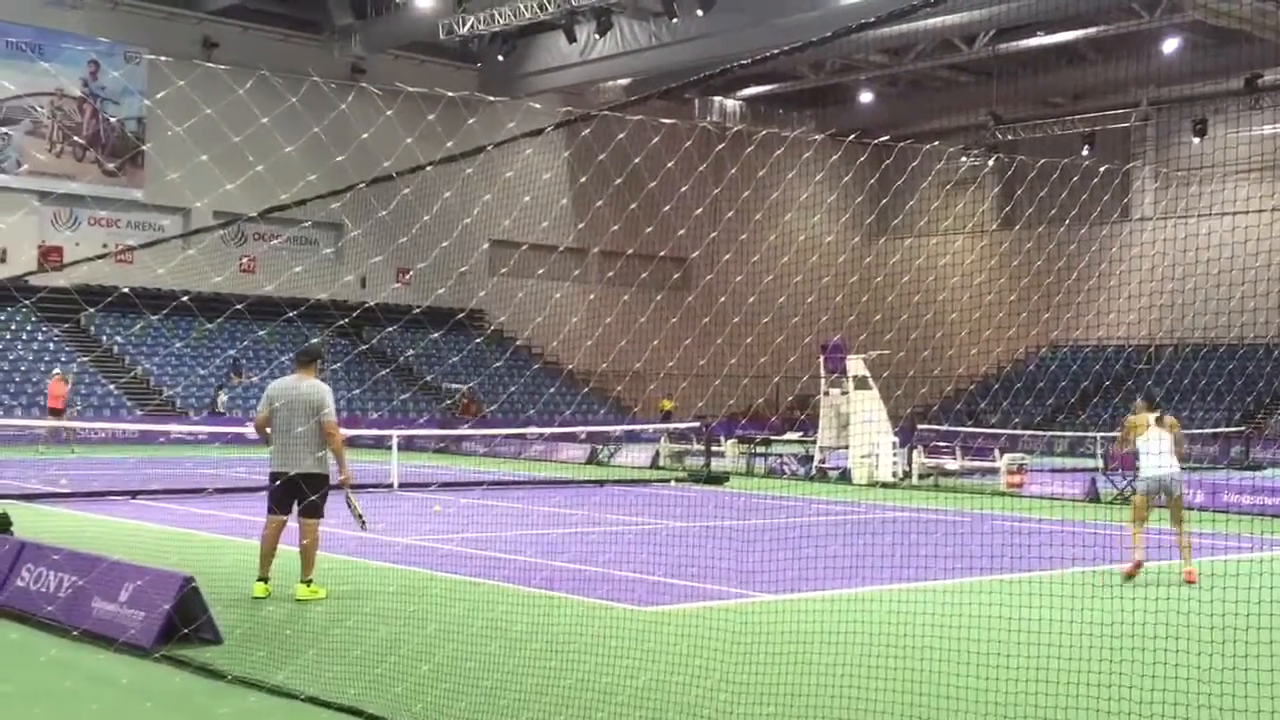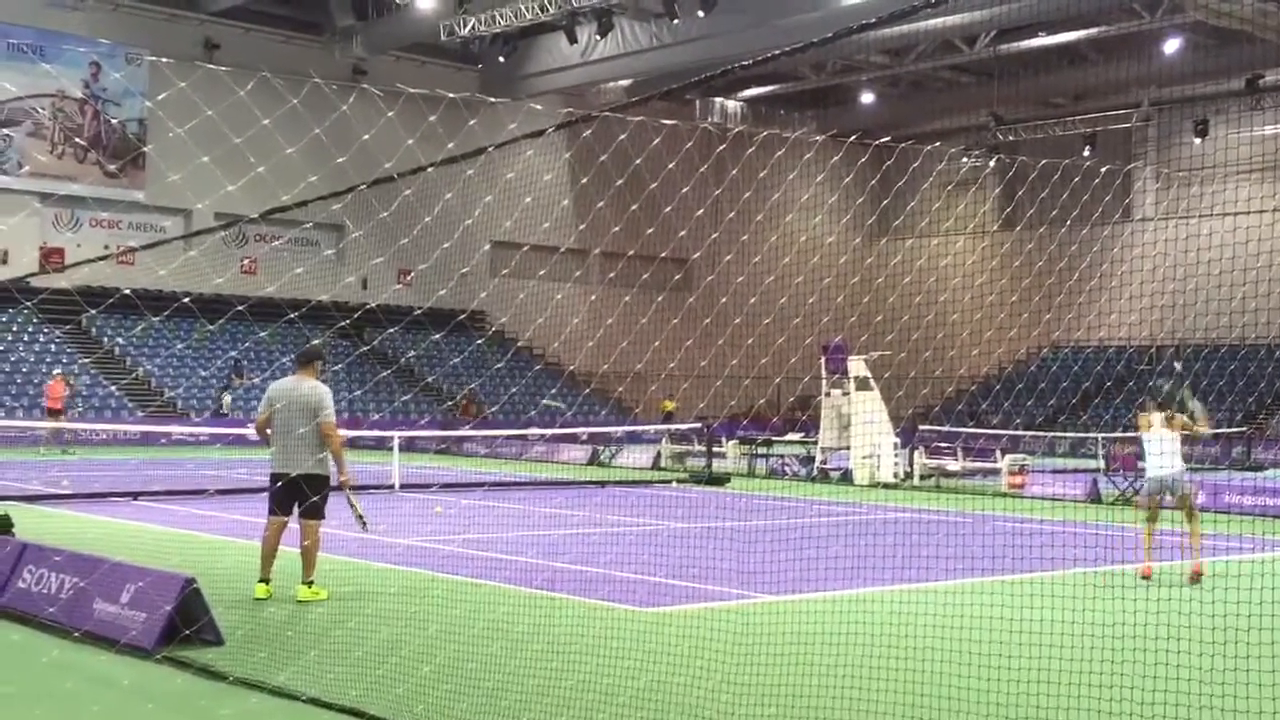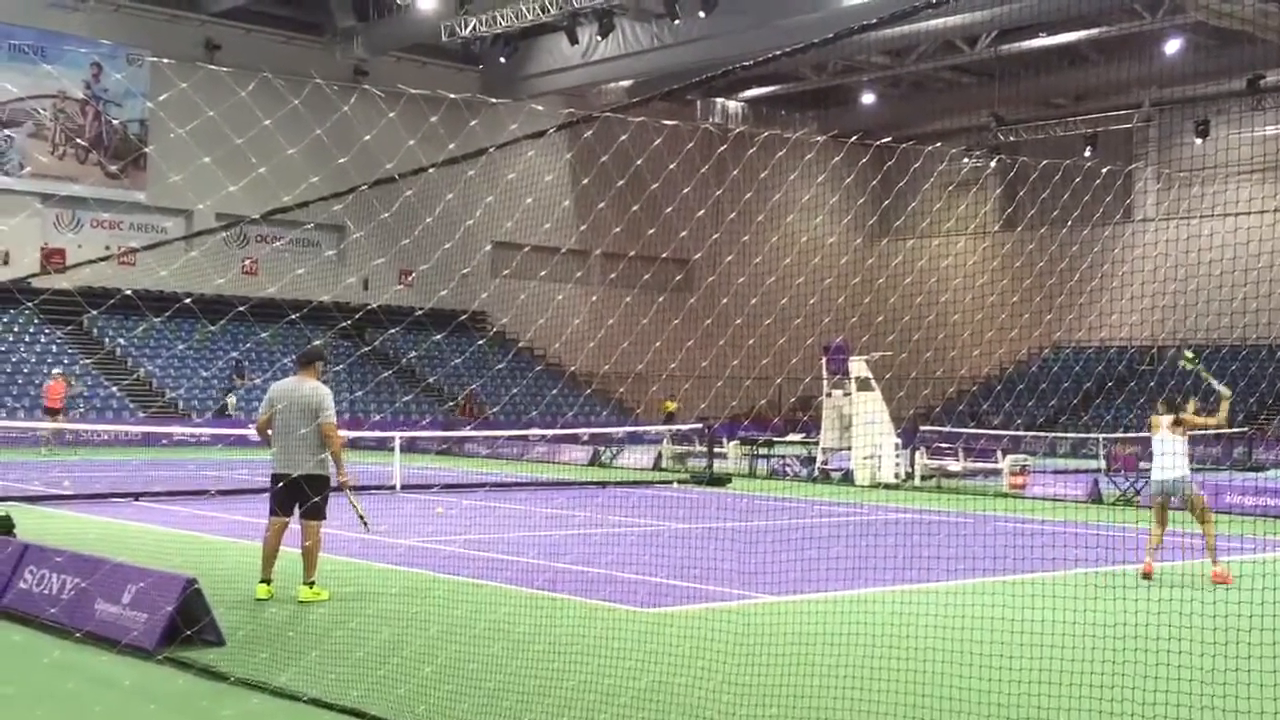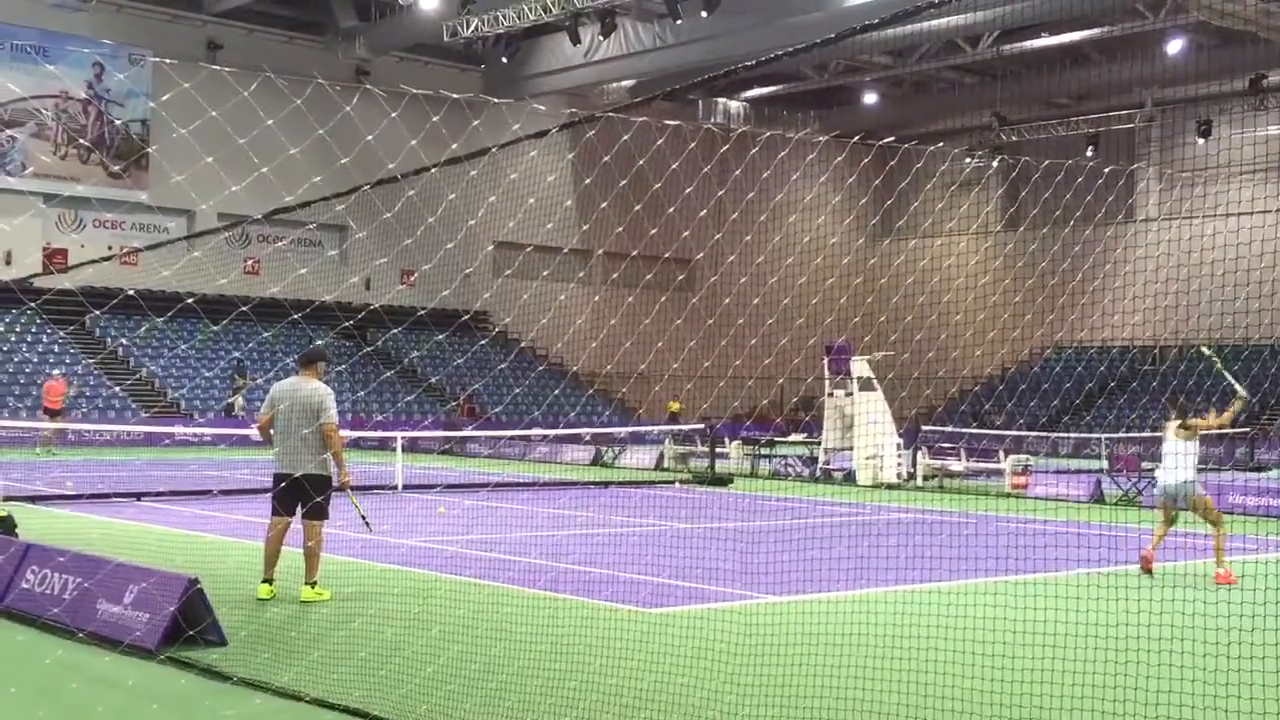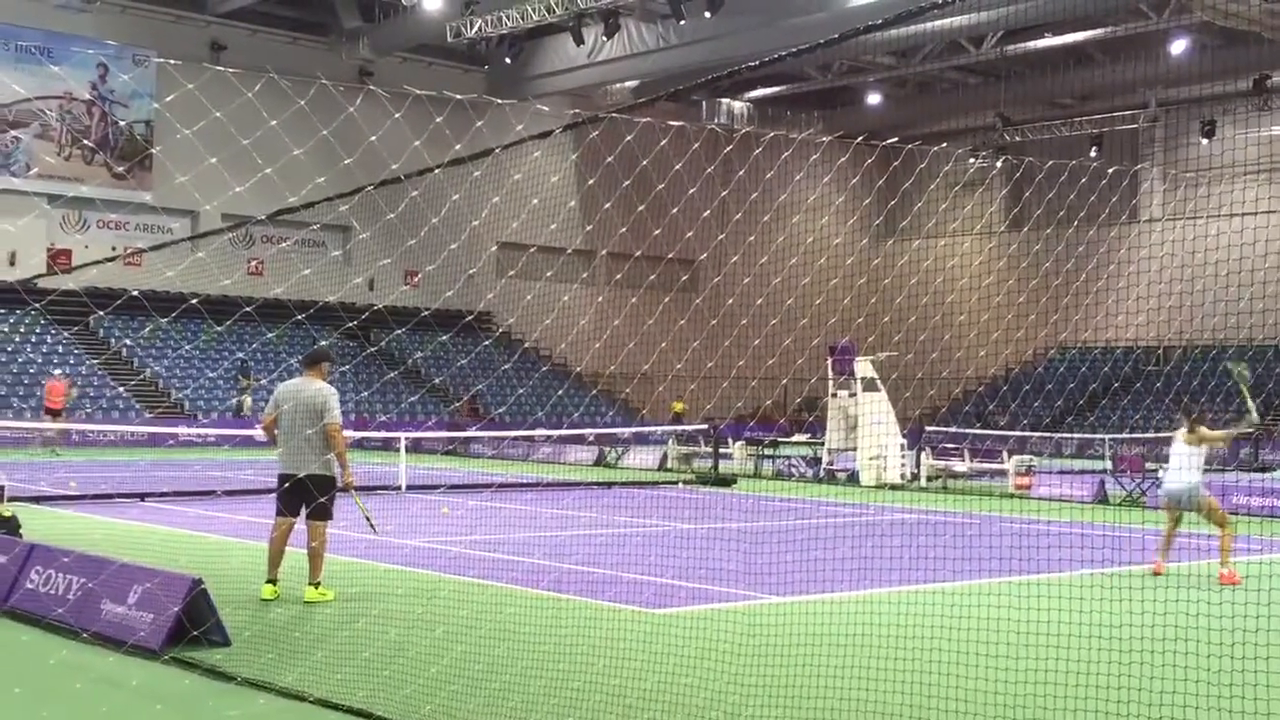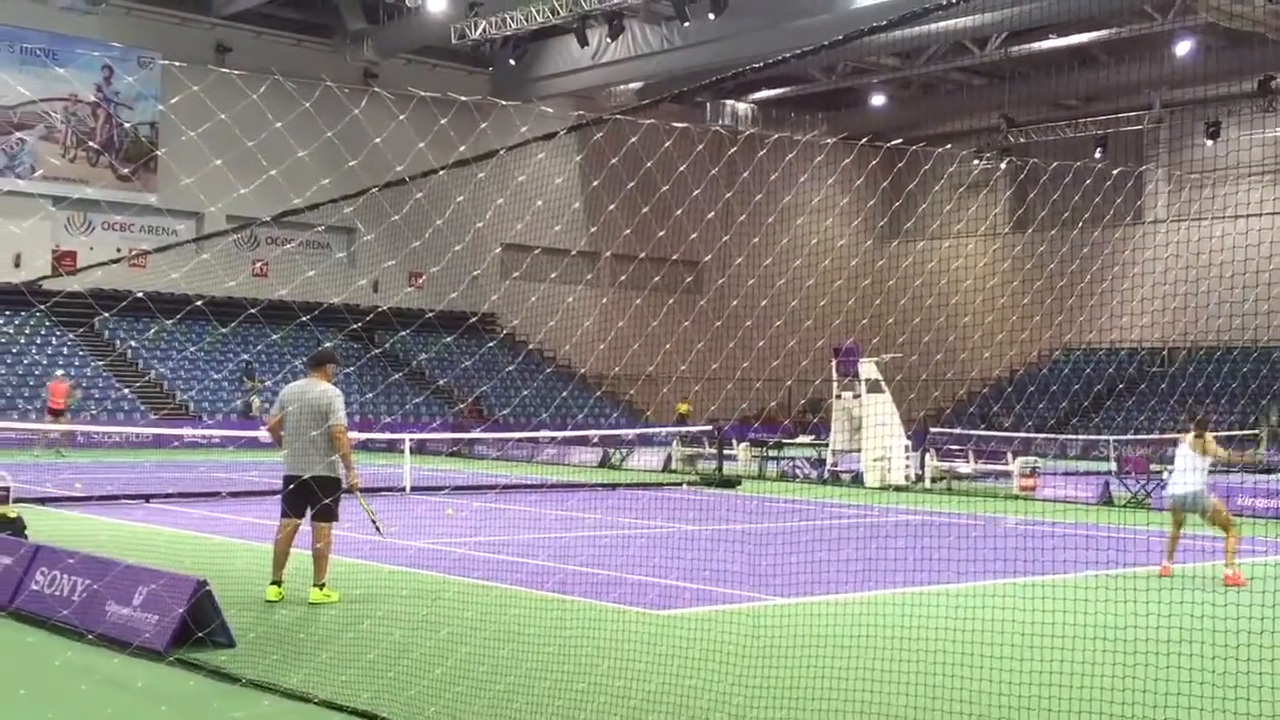
dt=0.1s
person 1, frame 1
left shoulder: (275, 386)
right shoulder: (321, 390)
left elbow: (259, 423)
right elbow: (331, 431)
right wrist: (343, 467)
left hip: (280, 466)
right hip: (313, 468)
left knee: (274, 521)
right knee: (309, 525)
left ankle: (262, 581)
right ankle: (305, 584)
person 1, frame 2
left shoulder: (275, 387)
right shoulder: (320, 391)
left elbow: (259, 424)
right elbow: (329, 432)
right wrist: (341, 468)
left hip: (281, 467)
right hip: (313, 469)
left knee: (275, 522)
right knee: (310, 526)
left ankle: (263, 583)
right ankle: (307, 586)
person 1, frame 3
left shoulder: (276, 388)
right shoulder: (321, 391)
left elbow: (260, 425)
right elbow: (329, 432)
right wrist: (340, 469)
left hip: (281, 468)
right hip: (314, 469)
left knee: (276, 523)
right knee: (311, 526)
left ankle: (265, 583)
right ankle: (308, 586)
person 1, frame 4
left shoulder: (278, 388)
right shoulder: (323, 391)
left elbow: (262, 424)
right elbow: (330, 433)
right wrist: (341, 469)
left hip: (284, 467)
right hip: (316, 469)
left knee: (278, 523)
right knee: (313, 526)
left ankle: (266, 583)
right ankle: (310, 586)
person 1, frame 5
left shoulder: (283, 389)
right shoulder: (327, 392)
left elbow: (267, 425)
right elbow: (334, 433)
right wrist: (345, 469)
left hip: (288, 468)
right hip: (320, 470)
left knee: (282, 523)
right knee: (317, 527)
left ankle: (271, 583)
right ankle: (314, 586)
person 1, frame 6
left shoulder: (288, 390)
right shoulder: (331, 393)
left elbow: (272, 426)
right elbow: (338, 434)
right wrist: (350, 470)
left hip: (293, 469)
right hip: (325, 471)
left knee: (287, 525)
right knee: (322, 529)
left ankle: (275, 584)
right ankle: (318, 588)
person 2, frame 1
left shoulder: (1132, 421)
right shoulder: (1169, 420)
left elbow: (1121, 447)
right elbow: (1182, 448)
left hip: (1147, 477)
right hip: (1172, 475)
left knee: (1138, 523)
right knee: (1179, 524)
left ankle: (1137, 557)
right ankle: (1189, 569)
person 2, frame 2
left shoulder: (1143, 419)
right shoulder: (1178, 418)
right elbow: (1204, 432)
right wrist: (1202, 423)
left hip: (1153, 477)
right hip: (1177, 475)
left knee: (1150, 521)
right knee: (1192, 520)
left ankle: (1146, 565)
right ankle: (1196, 563)
person 2, frame 3
left shoulder: (1154, 420)
right shoulder: (1184, 419)
right elbow: (1218, 422)
right wrist: (1225, 401)
left hip: (1157, 481)
right hip: (1181, 480)
left knee: (1159, 524)
right knee: (1206, 522)
left ankle: (1148, 561)
right ankle: (1217, 569)
person 2, frame 4
left shoulder: (1168, 426)
right shoulder: (1191, 424)
right elbow: (1219, 423)
left wrist: (1208, 420)
right wrist: (1236, 407)
left hip: (1163, 485)
right hip: (1186, 484)
left knee: (1166, 522)
right knee: (1218, 523)
left ankle: (1150, 552)
right ankle: (1221, 570)
person 2, frame 5
left shoulder: (1178, 433)
right shoulder: (1199, 431)
right elbow: (1216, 436)
left wrist: (1220, 442)
right wrist: (1244, 426)
left hip: (1169, 490)
right hip: (1192, 489)
left knee: (1173, 522)
right knee: (1226, 525)
left ankle: (1160, 562)
right ankle: (1225, 571)
person 2, frame 6
left shoulder: (1184, 439)
right shoulder: (1206, 439)
right elbow: (1221, 455)
right wrist: (1246, 457)
left hip: (1173, 493)
right hip: (1196, 493)
left knee: (1176, 525)
right knee: (1231, 527)
left ankle: (1166, 564)
right ankle: (1230, 572)
